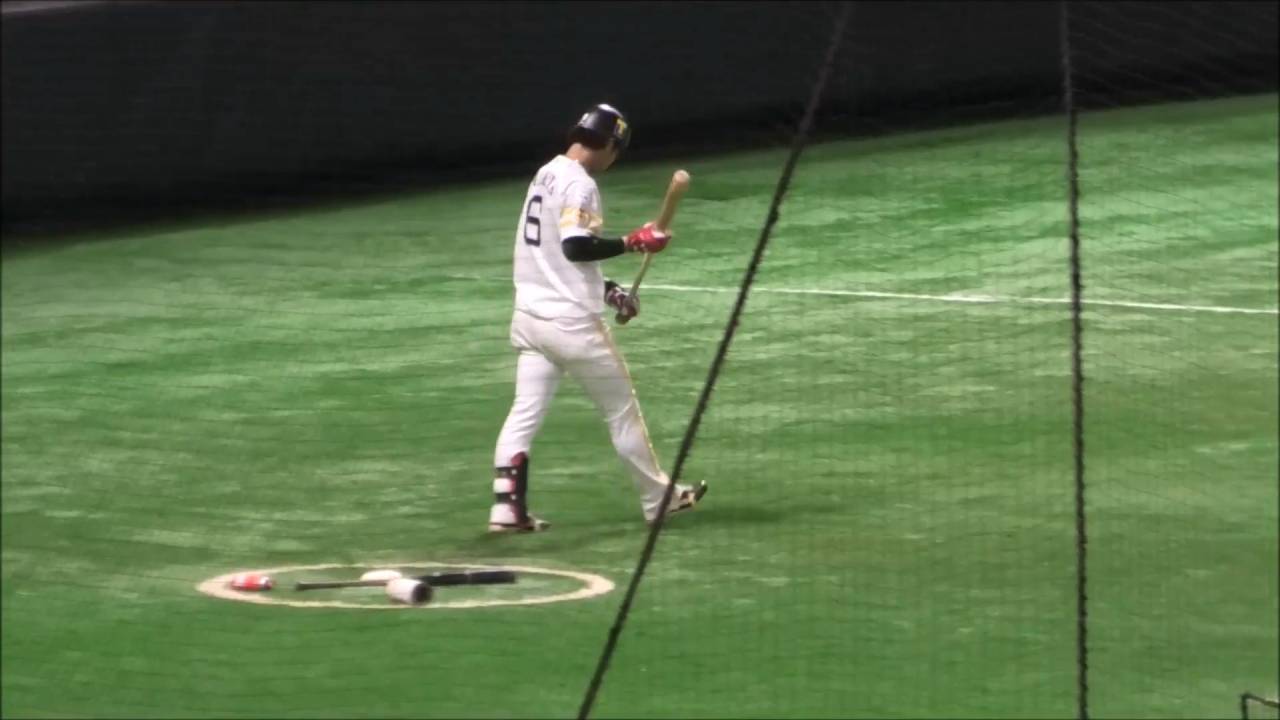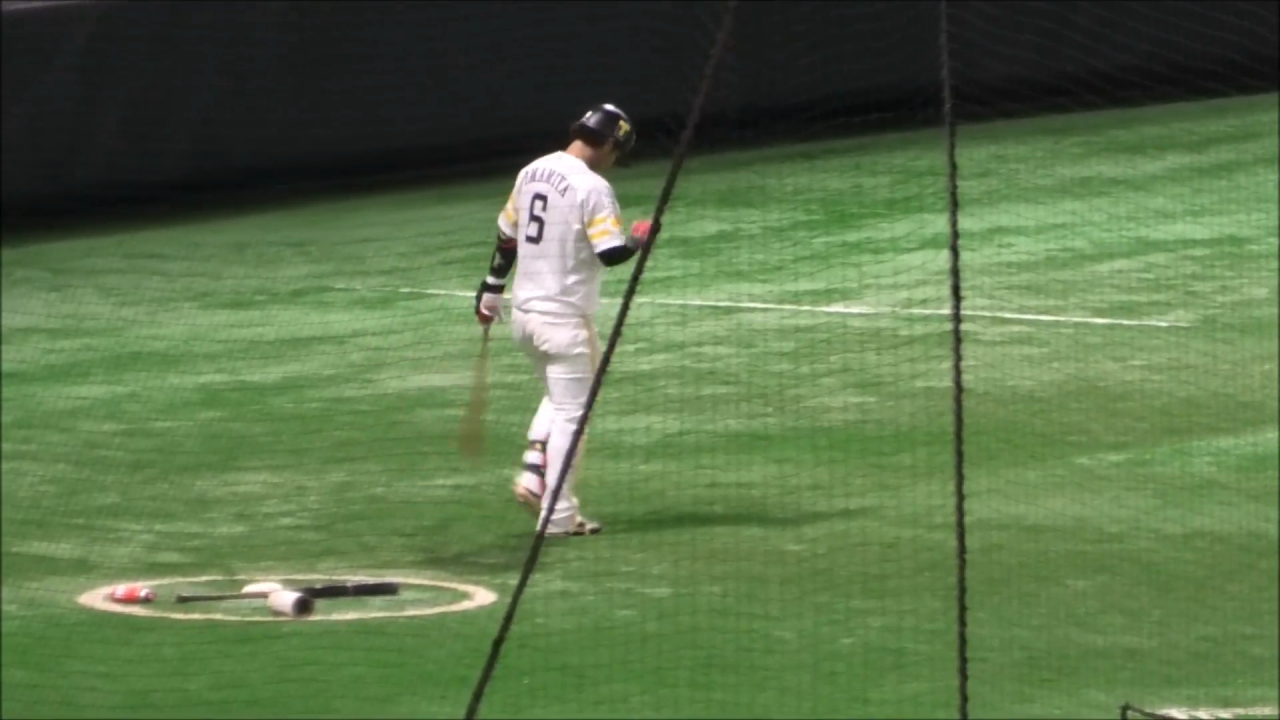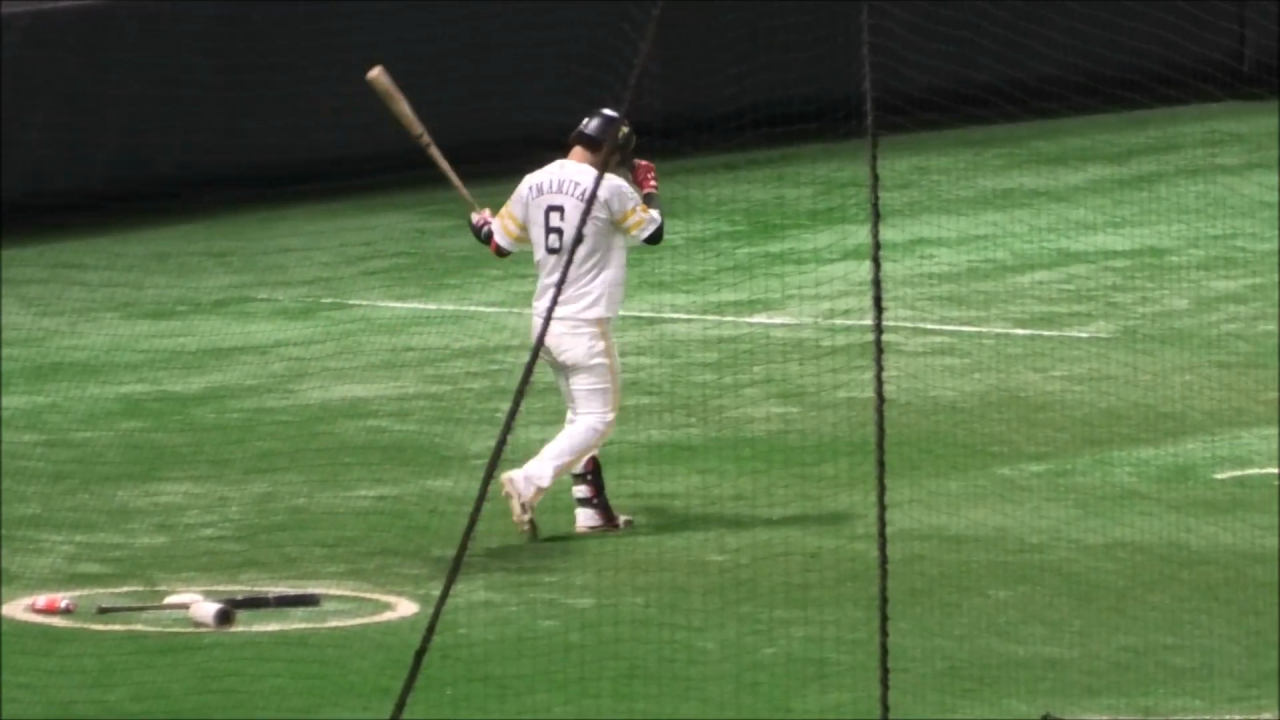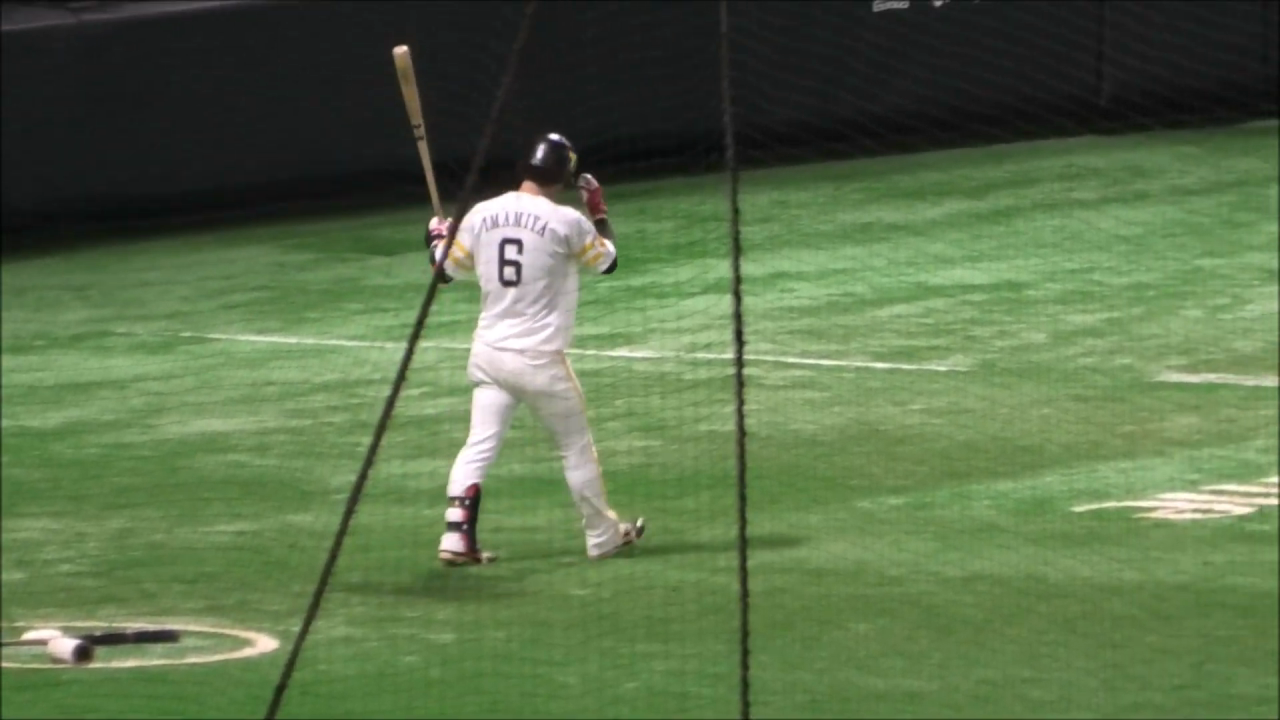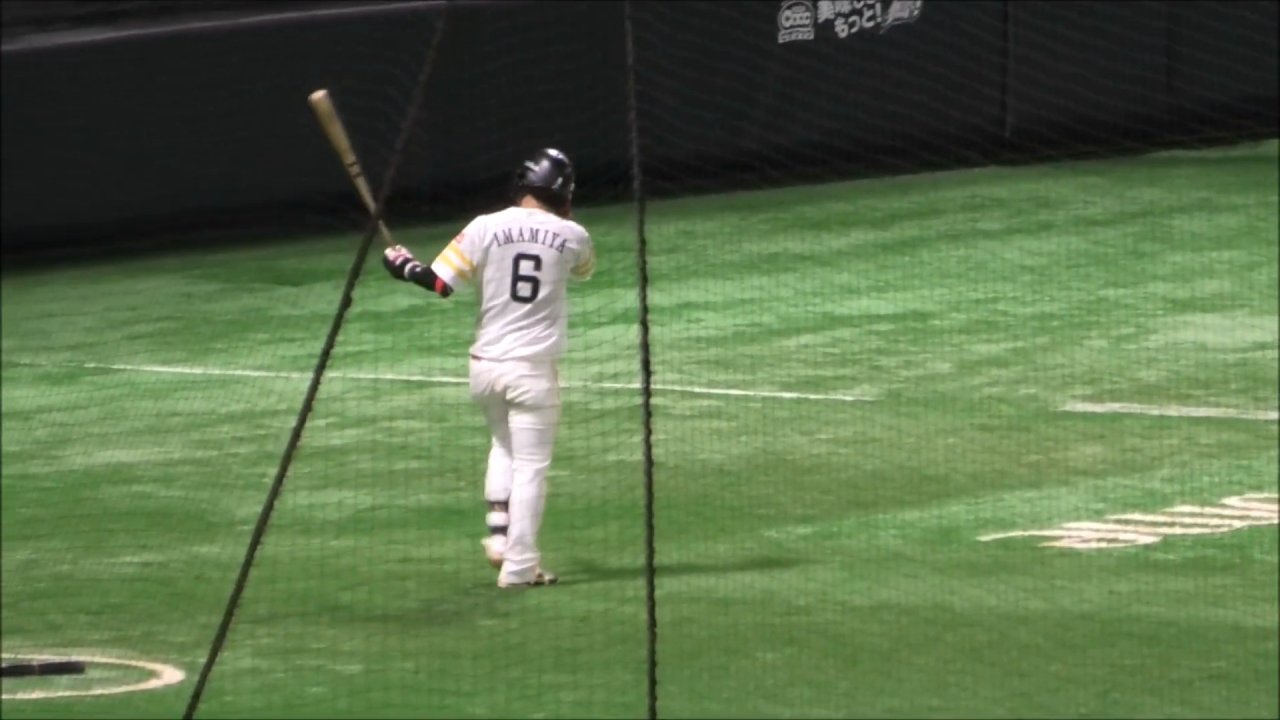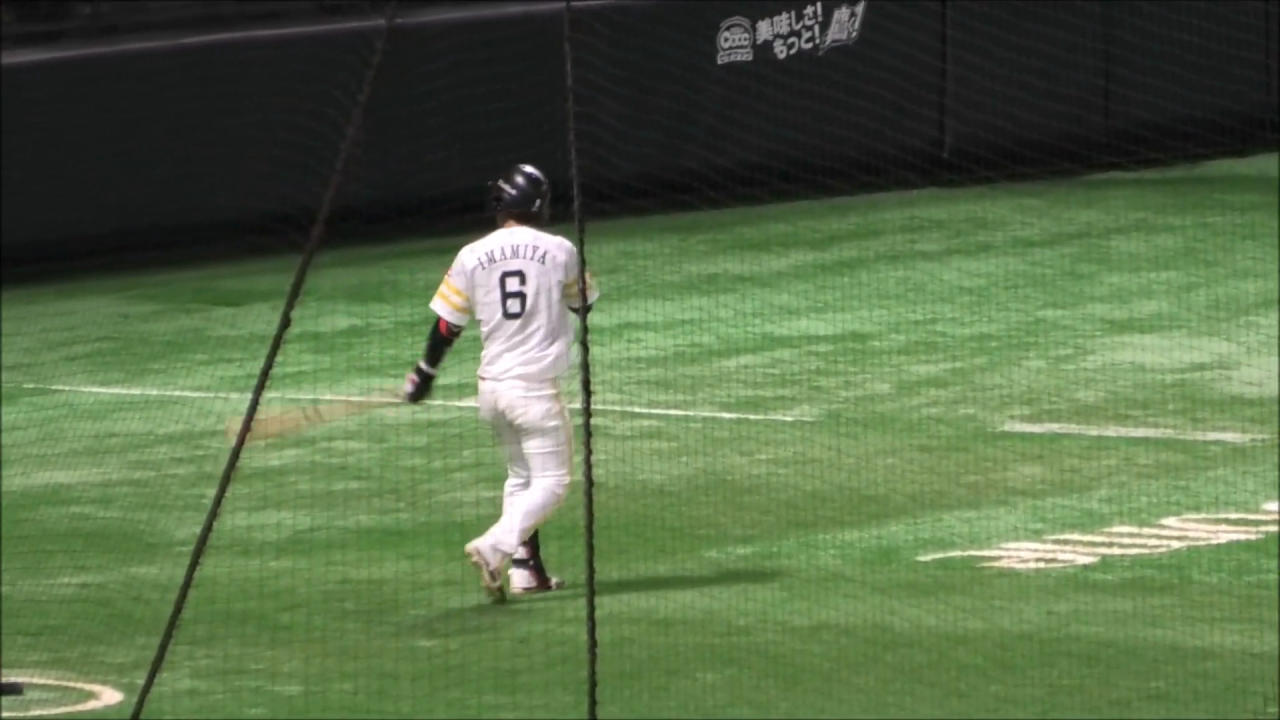
dt=0.4s
person 1, frame 1
left shoulder: (547, 174)
right shoulder: (579, 185)
right elbow: (577, 247)
left wrist: (604, 289)
right wrist: (632, 240)
left hip: (529, 316)
right hip: (573, 323)
left knee: (526, 413)
right knee: (622, 411)
right ankle: (659, 497)
person 1, frame 2
left shoulder: (532, 171)
right shoulder: (592, 188)
left elbow: (506, 236)
right elbow: (611, 253)
left wrist: (491, 289)
right wrist: (639, 237)
left hip: (523, 311)
right hip: (564, 318)
left knee: (557, 402)
right knee: (568, 415)
left ankle: (533, 477)
right ankle: (555, 514)
person 1, frame 3
left shoulder: (532, 184)
right shoulder: (611, 188)
left elbow: (501, 244)
right elbow: (653, 233)
left wrist: (481, 226)
right wrist: (648, 188)
left hip: (547, 322)
right hip: (584, 325)
left knee: (580, 413)
right knee: (595, 419)
left ankle: (592, 510)
right ankle: (528, 481)
person 1, frame 4
left shoulder: (483, 214)
right shoulder: (568, 222)
left elbow: (445, 270)
right elbow: (606, 262)
left wrist: (437, 237)
right wrist: (597, 209)
left hip: (488, 351)
right hip: (540, 357)
left knee: (480, 445)
right knee: (577, 447)
left ankle: (457, 536)
right ankle: (605, 535)
person 1, frame 5
left shoulder: (484, 228)
right shoulder: (573, 236)
left elbow: (440, 282)
left wrist: (402, 266)
right wrist: (563, 214)
left hip: (485, 366)
right hip: (533, 369)
left knee: (505, 450)
right knee: (530, 467)
left ankle: (500, 537)
right ankle: (519, 566)
person 1, frame 6
left shoulder: (472, 255)
right shoulder: (559, 250)
left elbow: (446, 324)
right elbow: (583, 304)
left wrist: (422, 373)
left hip: (492, 386)
right hip: (536, 387)
left knee: (521, 477)
right knee: (551, 482)
left ankle: (525, 572)
right ankle: (492, 546)
